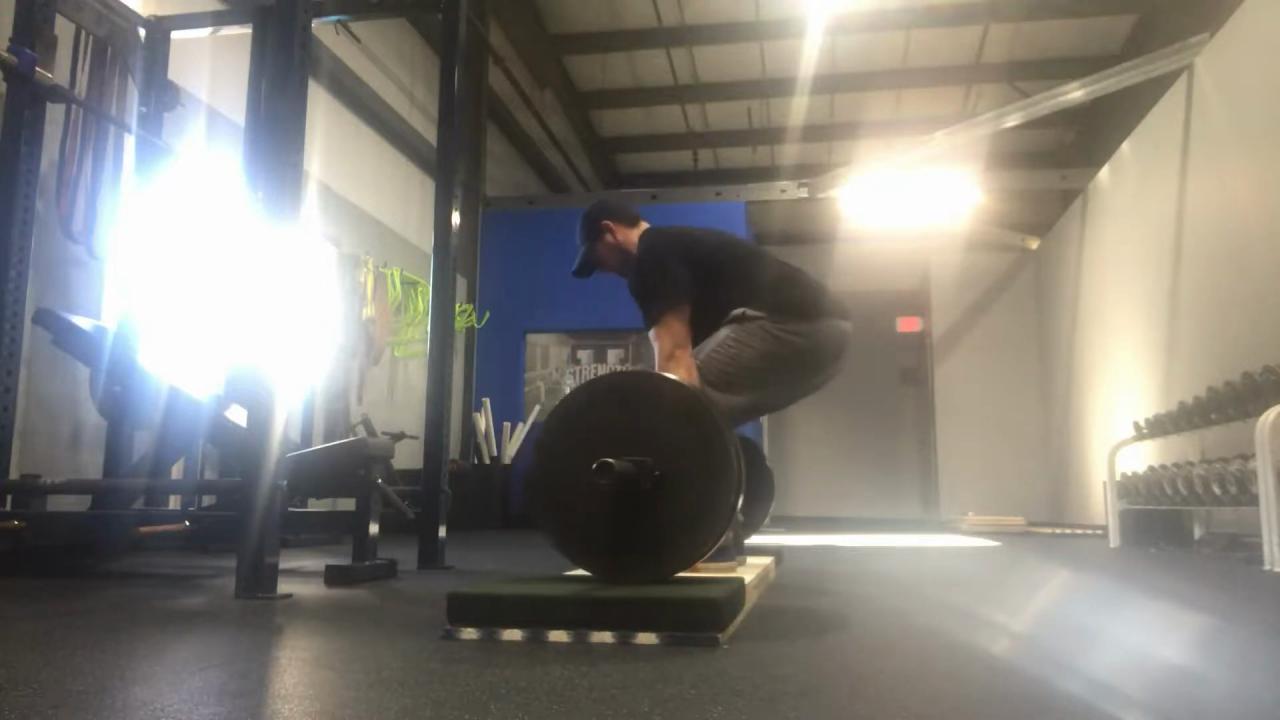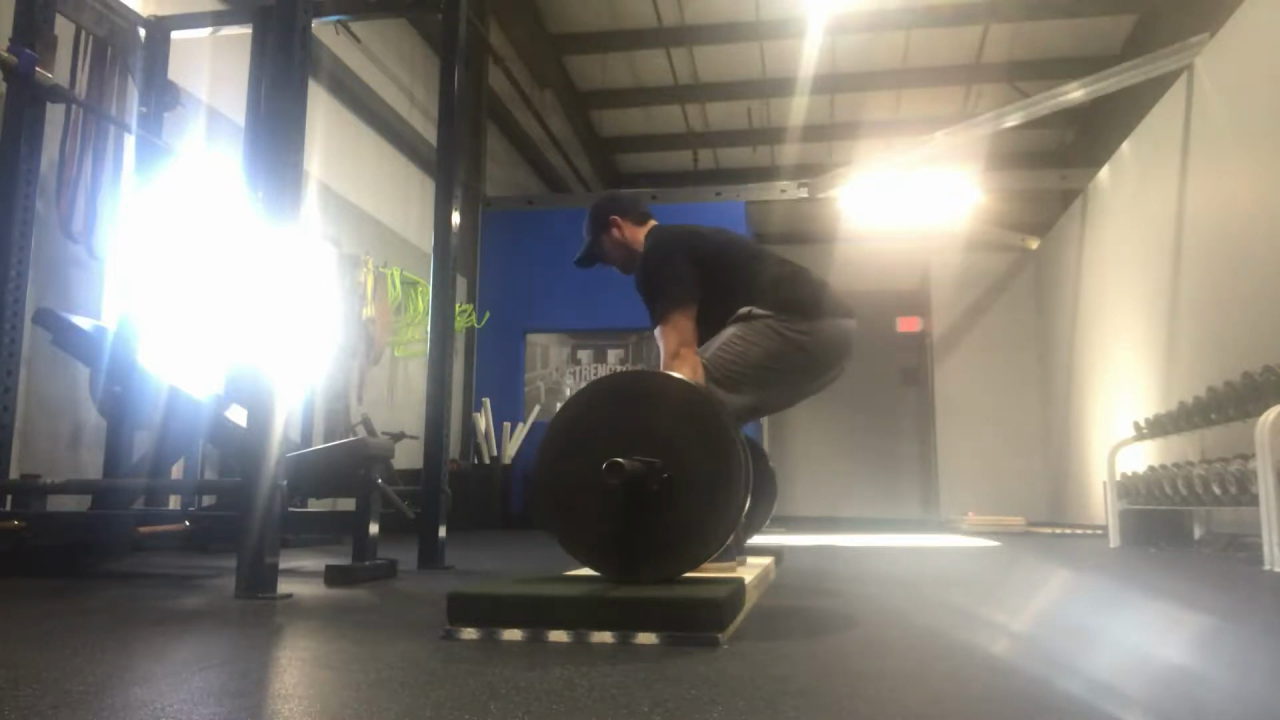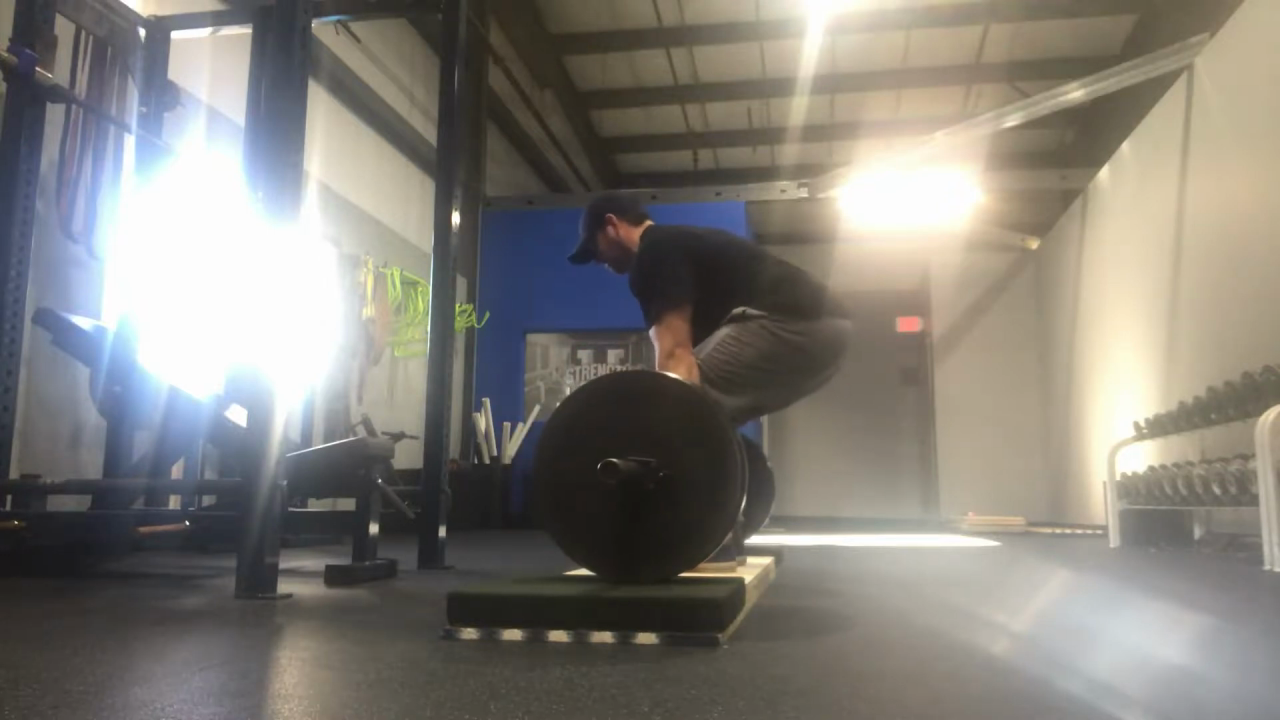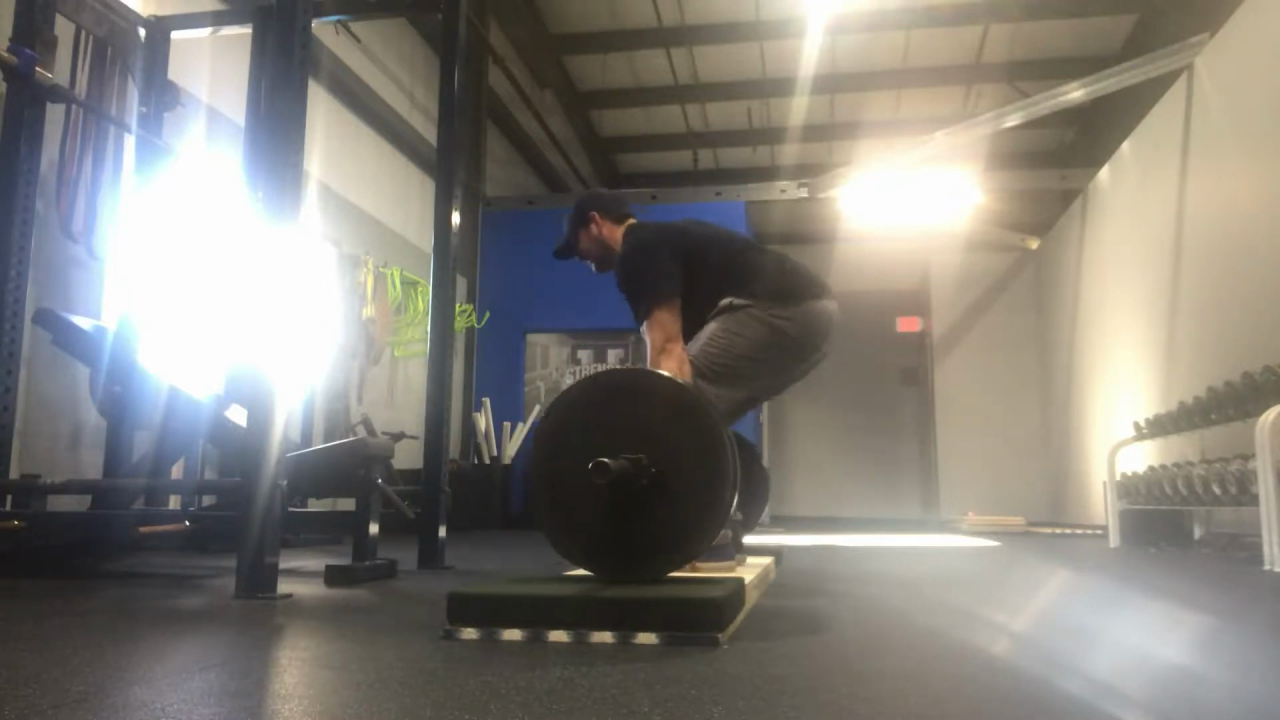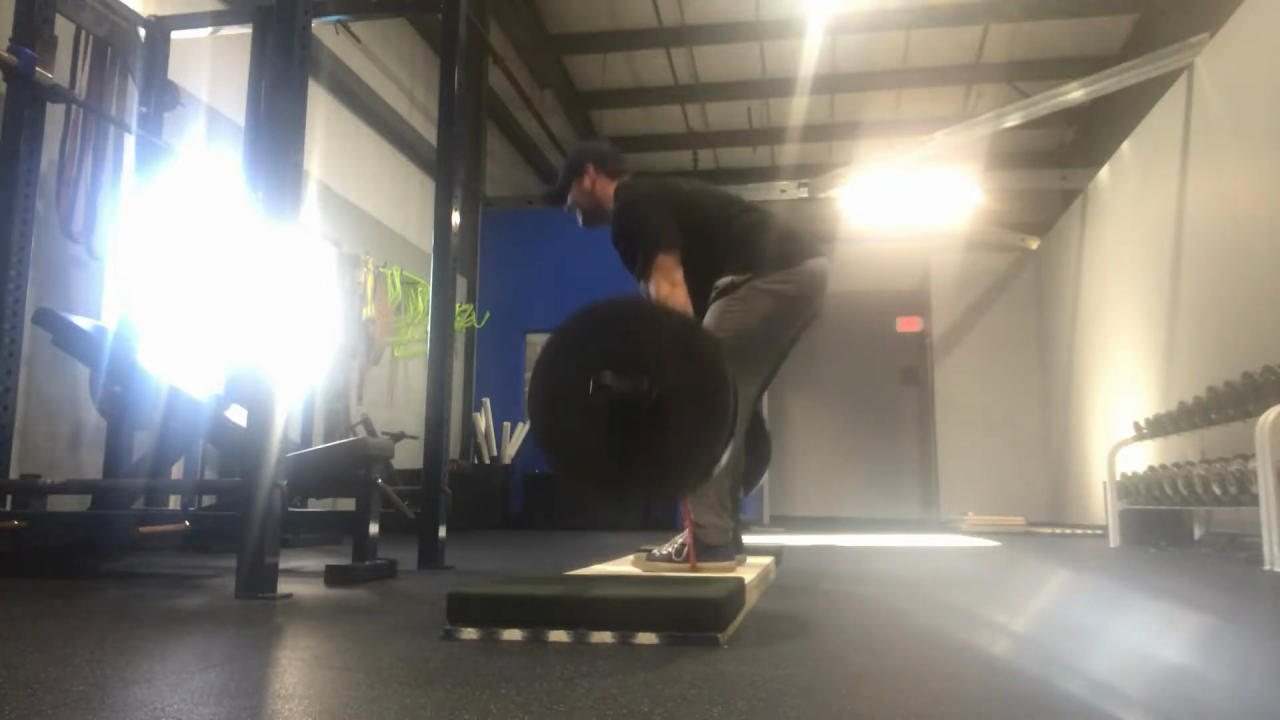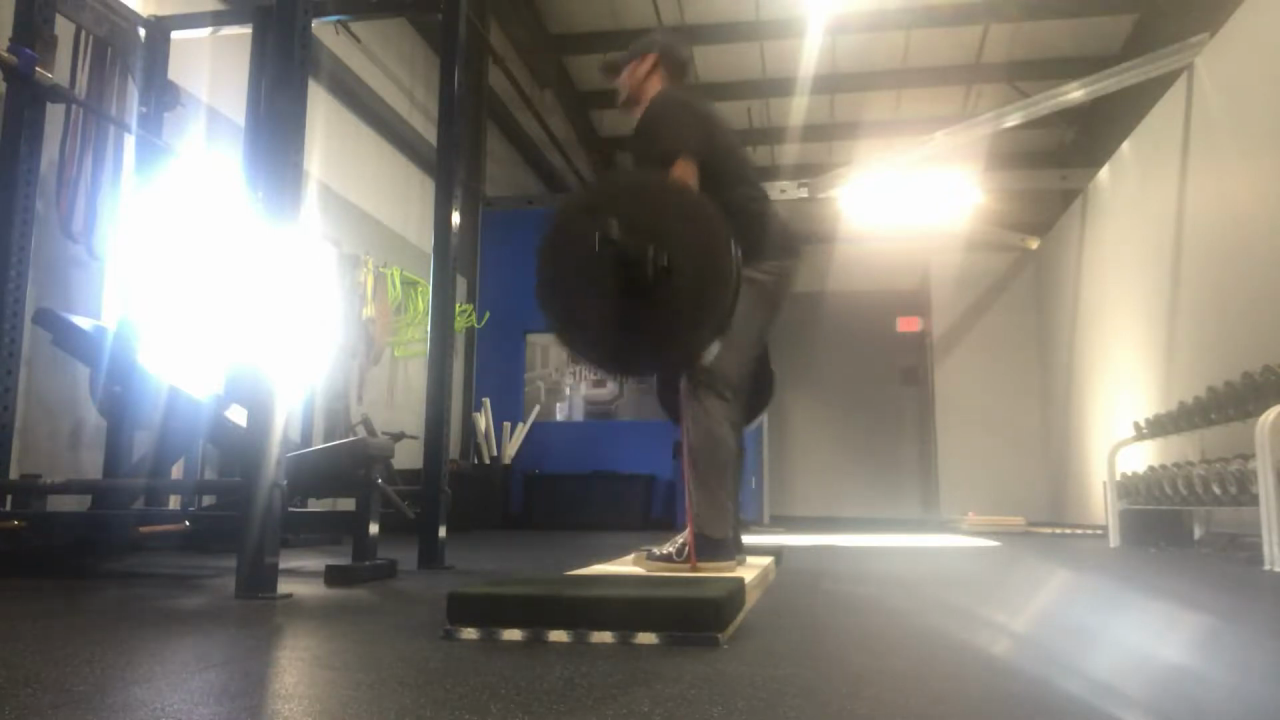
dt=0.3s
person 1, frame 1
left shoulder: (653, 256)
right shoulder: (675, 247)
left elbow: (674, 354)
right elbow: (685, 351)
left hip: (792, 323)
right hip: (824, 326)
person 1, frame 2
left shoulder: (659, 253)
right shoulder: (681, 244)
left elbow: (680, 354)
right elbow: (692, 351)
left hip: (798, 324)
right hip: (828, 325)
person 1, frame 3
left shoulder: (655, 254)
right shoulder: (676, 245)
left elbow: (675, 354)
right elbow: (688, 352)
left hip: (795, 325)
right hip: (822, 326)
right ankle: (720, 535)
person 1, frame 4
left shoulder: (640, 252)
right shoulder: (659, 244)
left elbow: (666, 349)
right elbow: (679, 345)
left hip: (783, 308)
right hip: (808, 311)
right ankle: (714, 535)
person 1, frame 5
left shoulder: (634, 205)
right shoulder: (651, 201)
left elbow: (669, 291)
right elbow: (681, 292)
left hip: (776, 273)
right hip: (797, 272)
left ankle: (708, 541)
right ankle: (721, 535)
person 1, frame 6
left shoulder: (663, 114)
right shoulder: (686, 117)
left hip: (742, 257)
right hip: (760, 256)
left knee: (706, 392)
right knee: (714, 399)
left ankle: (709, 541)
right ankle: (720, 536)
